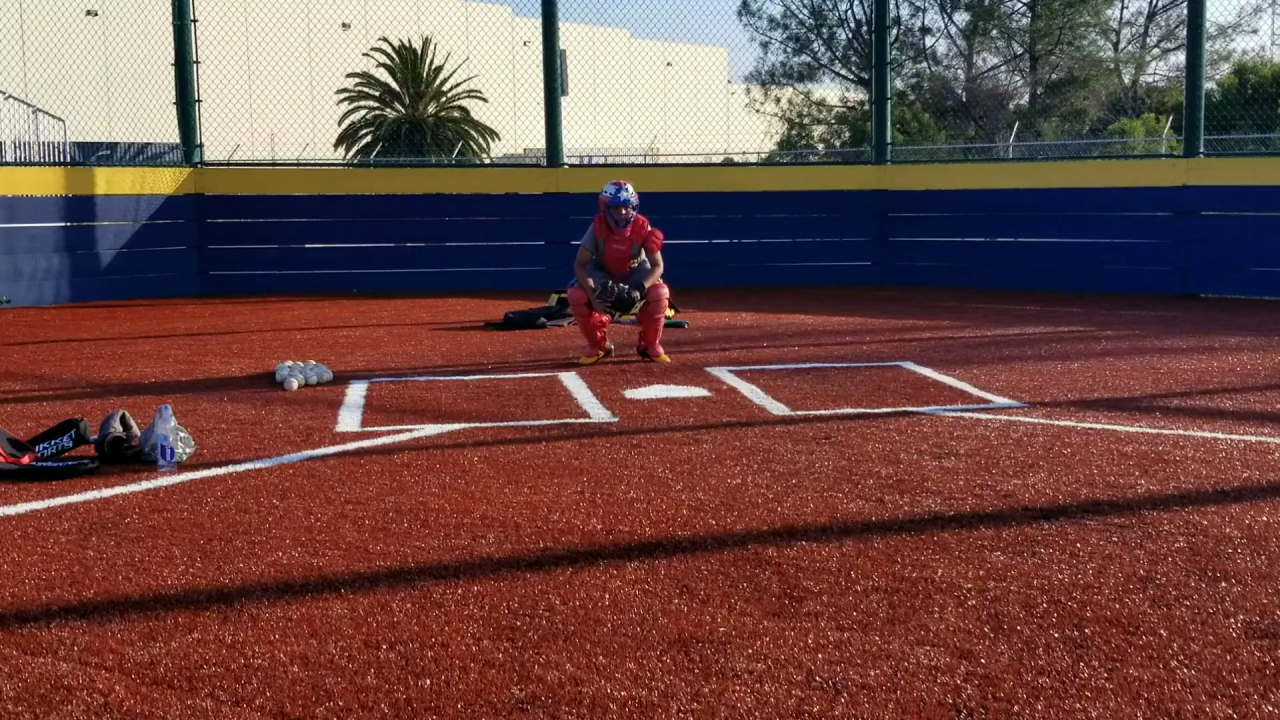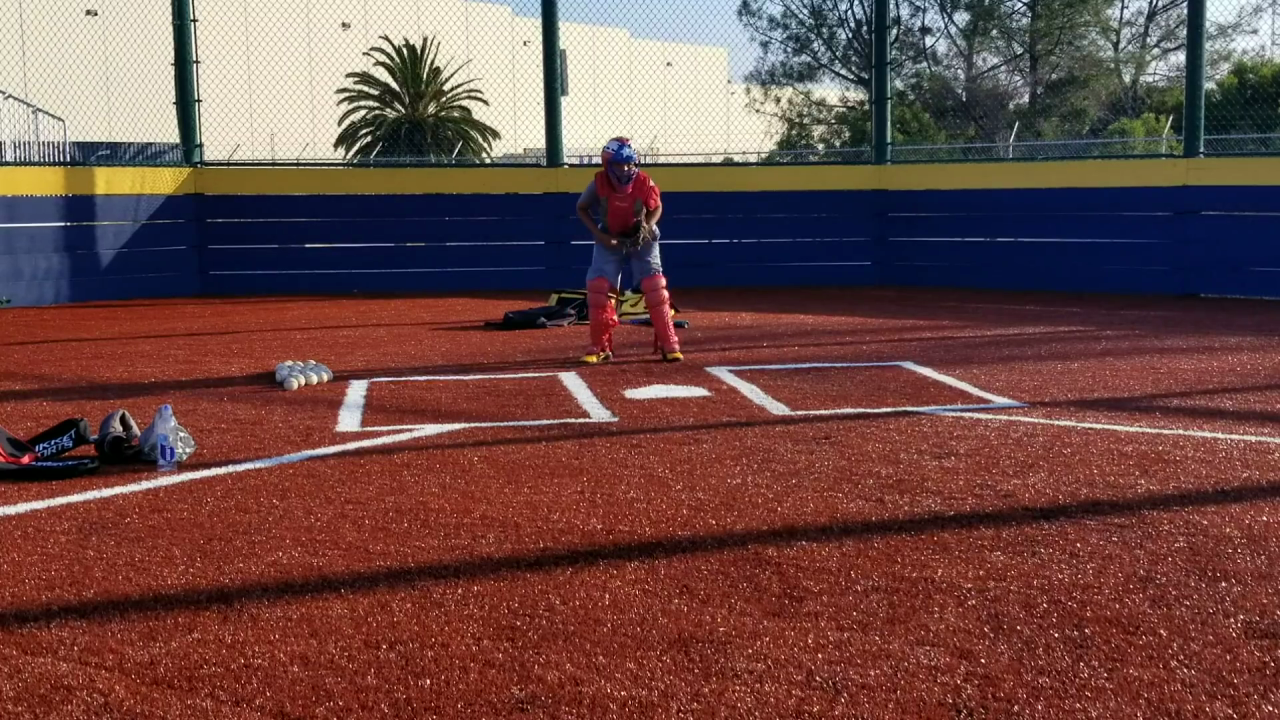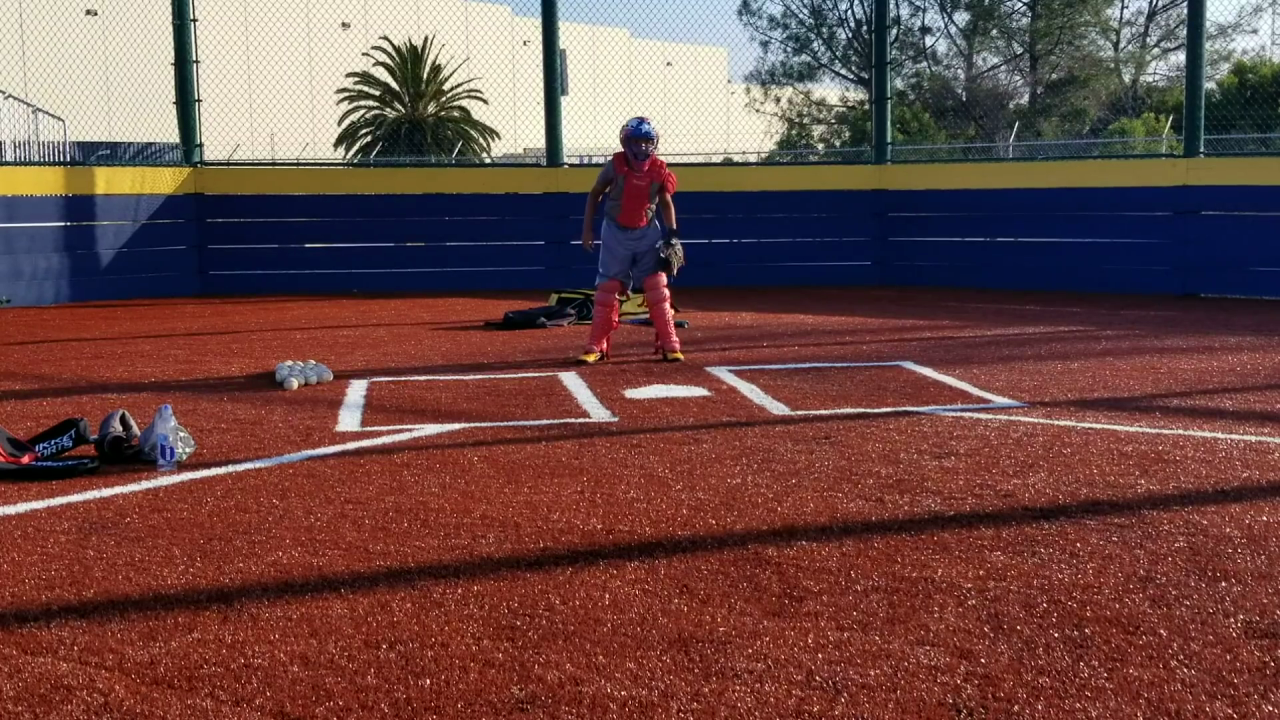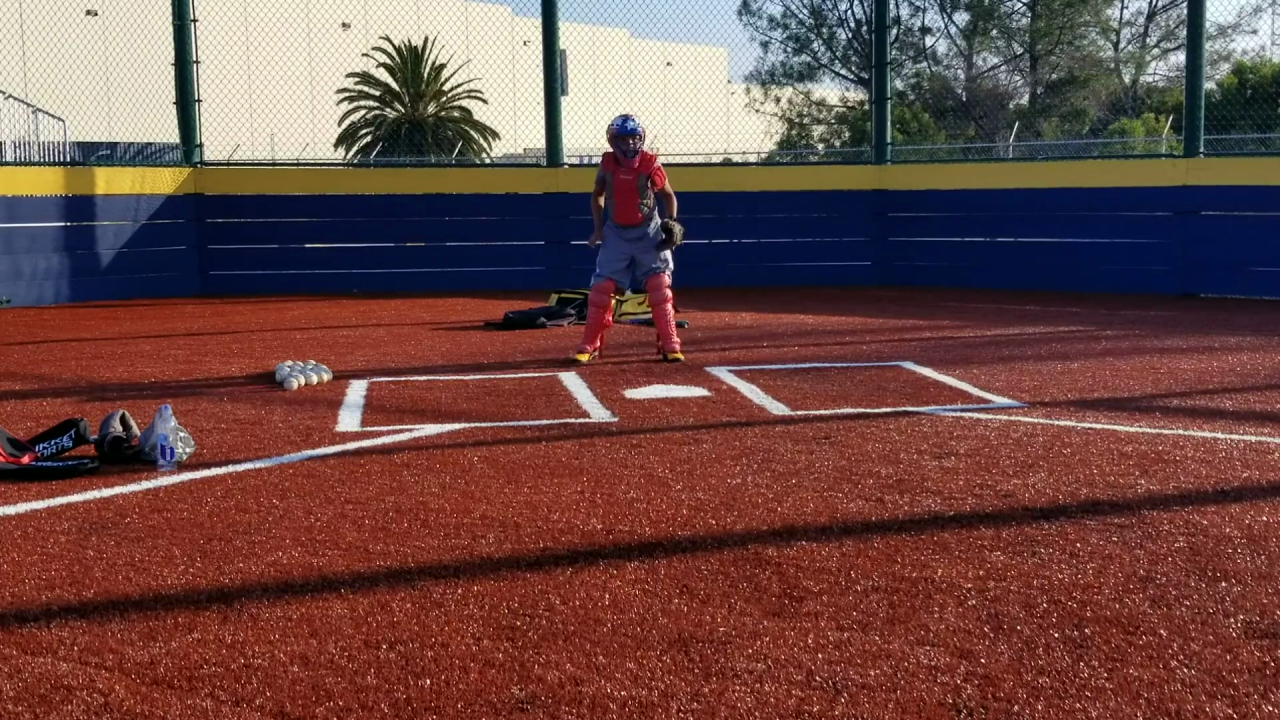
dt=0.7s
person 1, frame 1
left shoulder: (643, 228)
right shoulder: (598, 227)
left elbow: (658, 265)
right elbow: (581, 265)
left wrist: (640, 289)
right wrist: (593, 294)
left hip: (636, 272)
right hip: (603, 272)
left knee: (659, 294)
right knee: (577, 295)
left ankle: (651, 347)
right ankle: (598, 347)
person 1, frame 2
left shoulder: (645, 184)
right shoulder: (599, 184)
left elbow: (657, 209)
right elbow: (581, 209)
left wrist: (647, 227)
right wrist: (599, 235)
left hip: (641, 238)
right hip: (610, 238)
left knee: (655, 287)
right knee: (598, 288)
left ankle: (669, 346)
right ankle: (599, 348)
person 1, frame 3
left shoulder: (659, 170)
right shoulder: (615, 165)
left elbow: (666, 203)
right elbow: (595, 194)
left wrist: (673, 236)
right wrist: (587, 229)
left hip: (648, 234)
right hip: (616, 234)
left knee: (657, 288)
right knee: (607, 288)
left ankle: (669, 346)
right ankle: (596, 347)
person 1, frame 4
left shoulder: (651, 164)
right shoulder: (607, 164)
left elbow: (668, 195)
right elbow: (597, 195)
left wrist: (671, 222)
right wrist: (598, 229)
left hip: (648, 232)
right hip: (616, 233)
left knee: (660, 288)
right knee: (602, 288)
left ankle: (670, 346)
right ankle: (589, 346)
